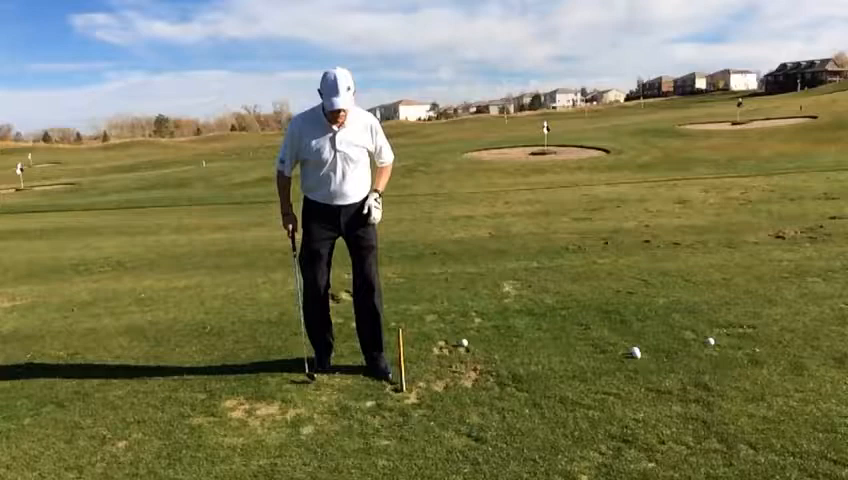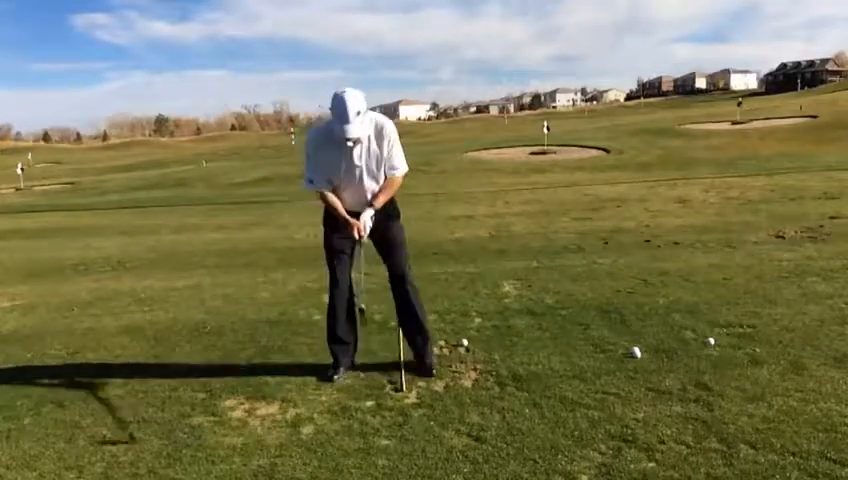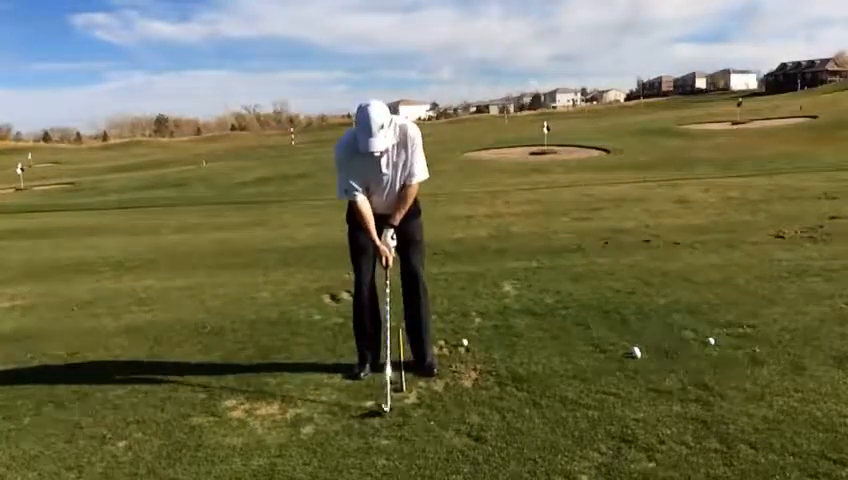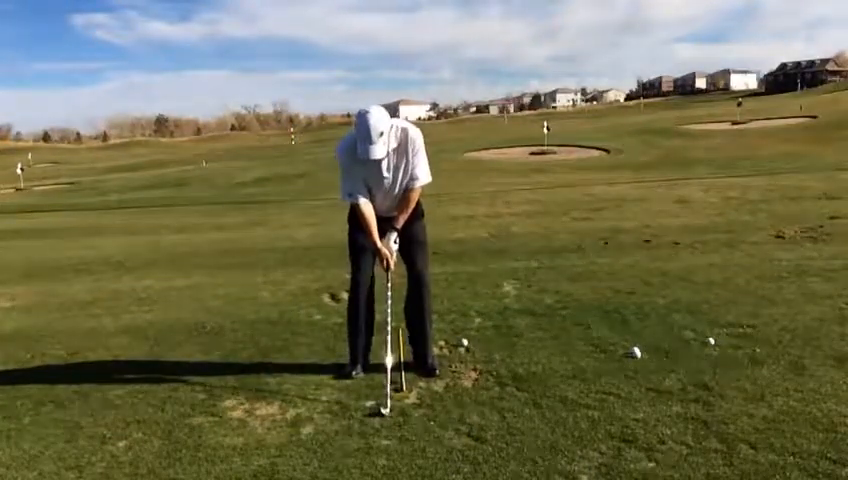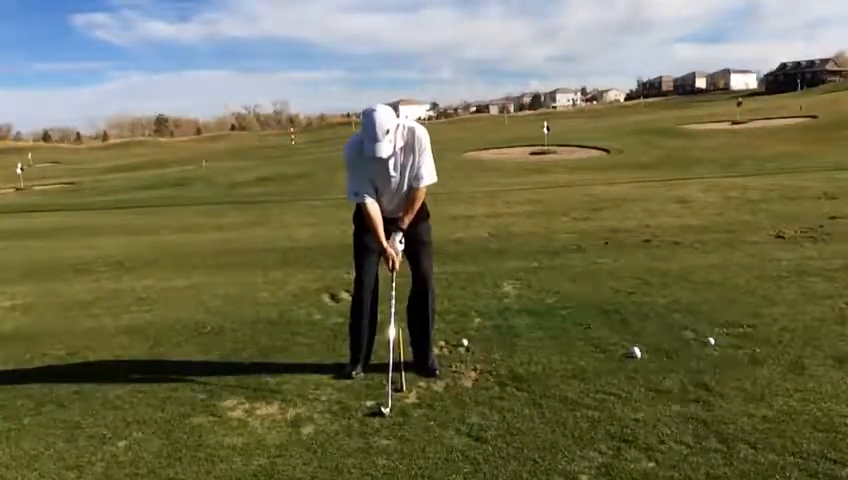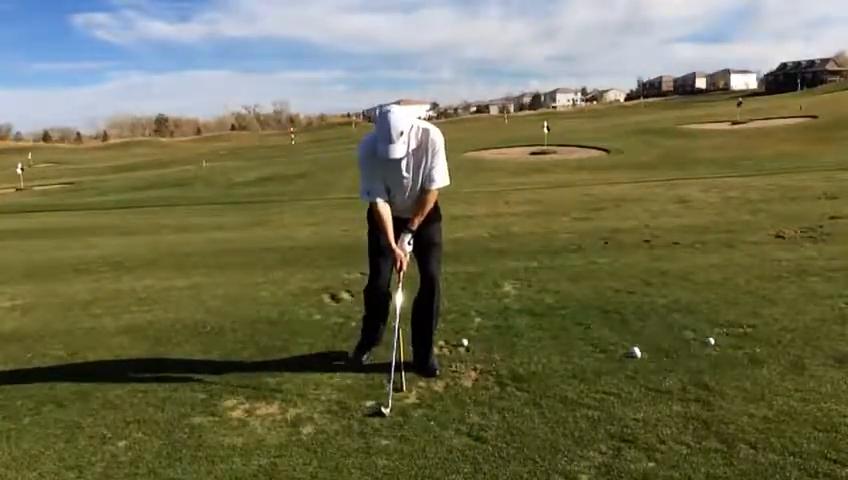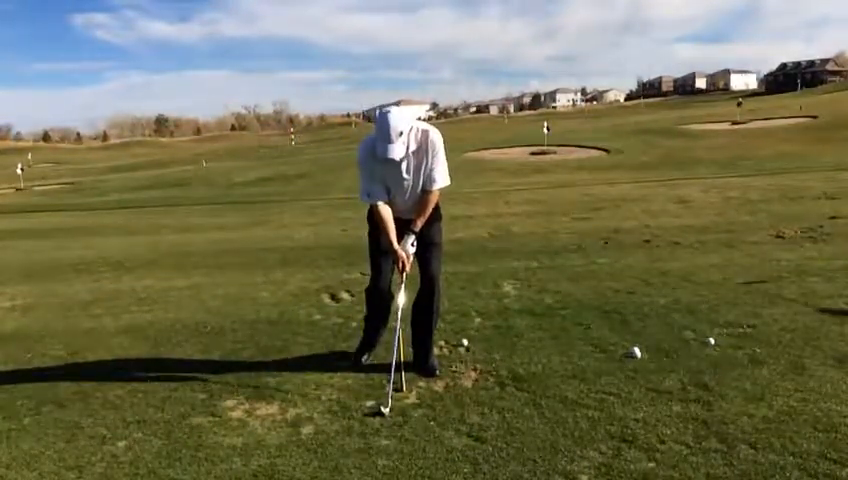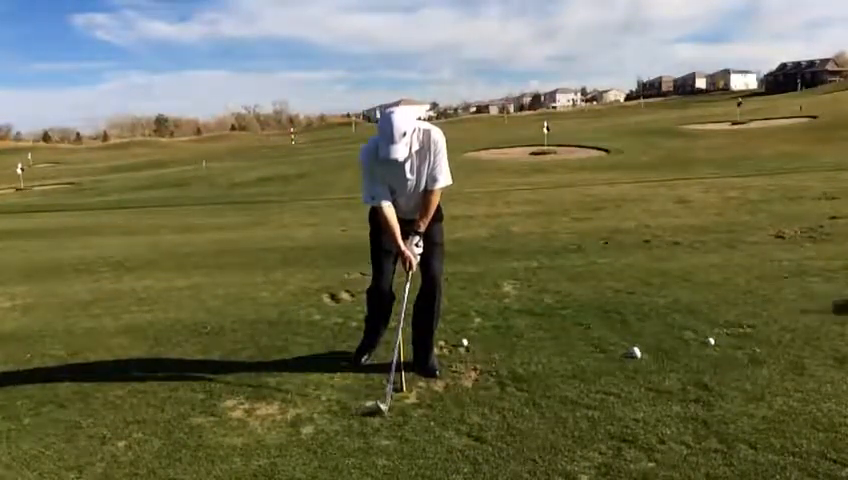
dt=0.7s
person 1, frame 1
left shoulder: (367, 123)
right shoulder: (300, 125)
left elbow: (385, 162)
right elbow: (283, 170)
left wrist: (376, 194)
right wrist: (287, 210)
left hip: (359, 210)
right hip: (318, 212)
left knee: (368, 284)
right knee: (315, 286)
left ankle: (375, 357)
right ankle: (323, 352)
person 1, frame 2
left shoulder: (383, 127)
right shoulder: (317, 139)
left elbow: (396, 174)
right elbow: (322, 189)
left wrist: (371, 209)
right wrist: (348, 220)
left hip: (382, 209)
right hip: (340, 215)
left knee: (401, 276)
right knee: (340, 285)
left ankle: (422, 351)
right ankle: (342, 357)
person 1, frame 3
left shoulder: (408, 133)
right shoulder: (346, 147)
left elbow: (413, 183)
right elbow: (357, 198)
left wrist: (392, 226)
right wrist: (376, 242)
left hip: (404, 211)
right hip: (364, 215)
left knee: (414, 276)
right knee: (363, 283)
left ankle: (422, 354)
right ankle: (367, 357)
person 1, frame 4
left shoulder: (410, 135)
right shoulder: (347, 150)
left elbow: (415, 186)
right elbow: (360, 201)
left wrist: (395, 230)
right wrist: (377, 245)
left hip: (407, 212)
right hip: (366, 216)
left knee: (419, 278)
right knee: (361, 283)
left ankle: (423, 355)
right ankle: (357, 358)
person 1, frame 5
left shoulder: (416, 135)
right shoulder: (354, 149)
left elbow: (420, 186)
right elbow: (366, 200)
left wrist: (400, 230)
right wrist: (384, 245)
left hip: (412, 213)
right hip: (371, 216)
left knee: (423, 279)
right knee: (365, 283)
left ankle: (424, 355)
right ankle: (358, 357)
person 1, frame 6
left shoulder: (431, 137)
right shoulder: (368, 148)
left elbow: (432, 188)
right elbow: (378, 200)
left wrist: (410, 231)
right wrist: (392, 246)
left hip: (424, 214)
right hip: (386, 215)
left knee: (431, 279)
right knee: (378, 282)
left ankle: (424, 353)
right ankle: (369, 341)
person 1, frame 7
left shoulder: (430, 138)
right shoulder: (368, 150)
left elbow: (433, 189)
right elbow: (378, 203)
left wrist: (413, 232)
right wrist: (395, 247)
left hip: (424, 215)
right hip: (386, 217)
left knee: (431, 279)
right knee: (380, 282)
left ankle: (423, 352)
right ankle: (369, 342)
person 1, frame 8
left shoulder: (433, 138)
right shoulder: (371, 153)
left elbow: (435, 188)
right elbow: (383, 204)
left wrist: (418, 232)
right wrist: (401, 246)
left hip: (427, 215)
right hip: (387, 218)
left knee: (432, 280)
right knee: (381, 283)
left ankle: (424, 352)
right ankle: (369, 342)
